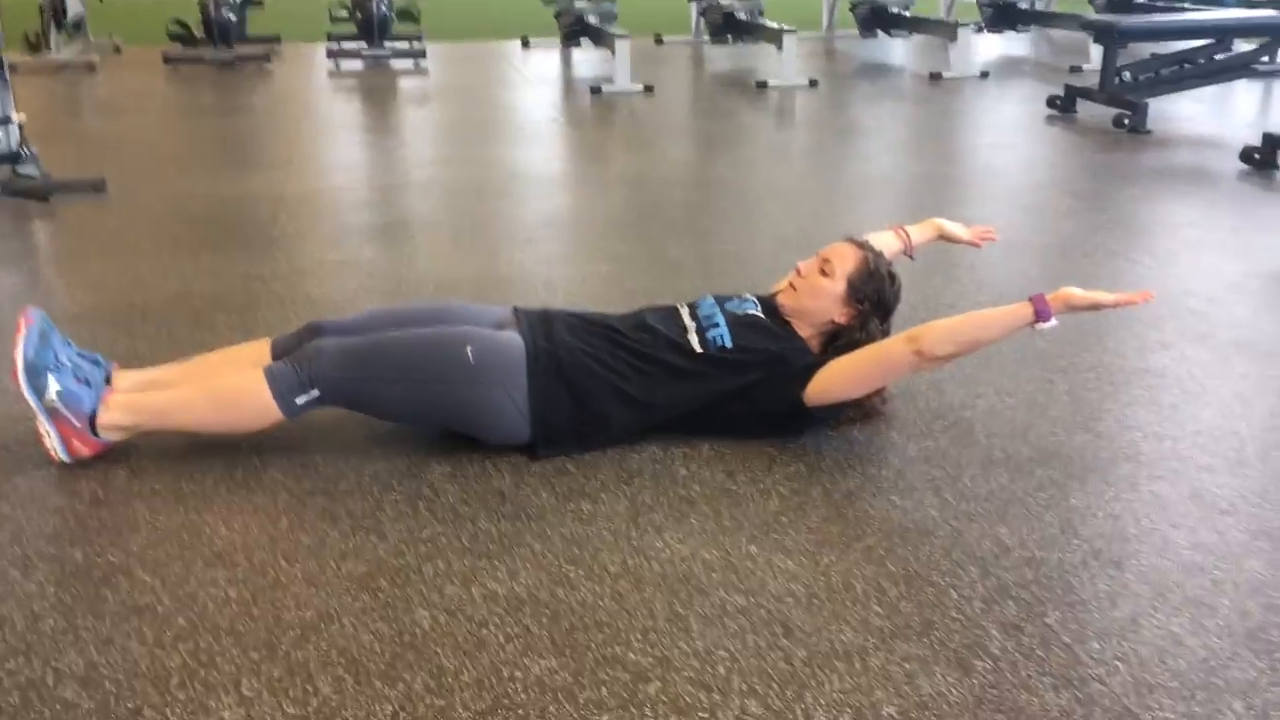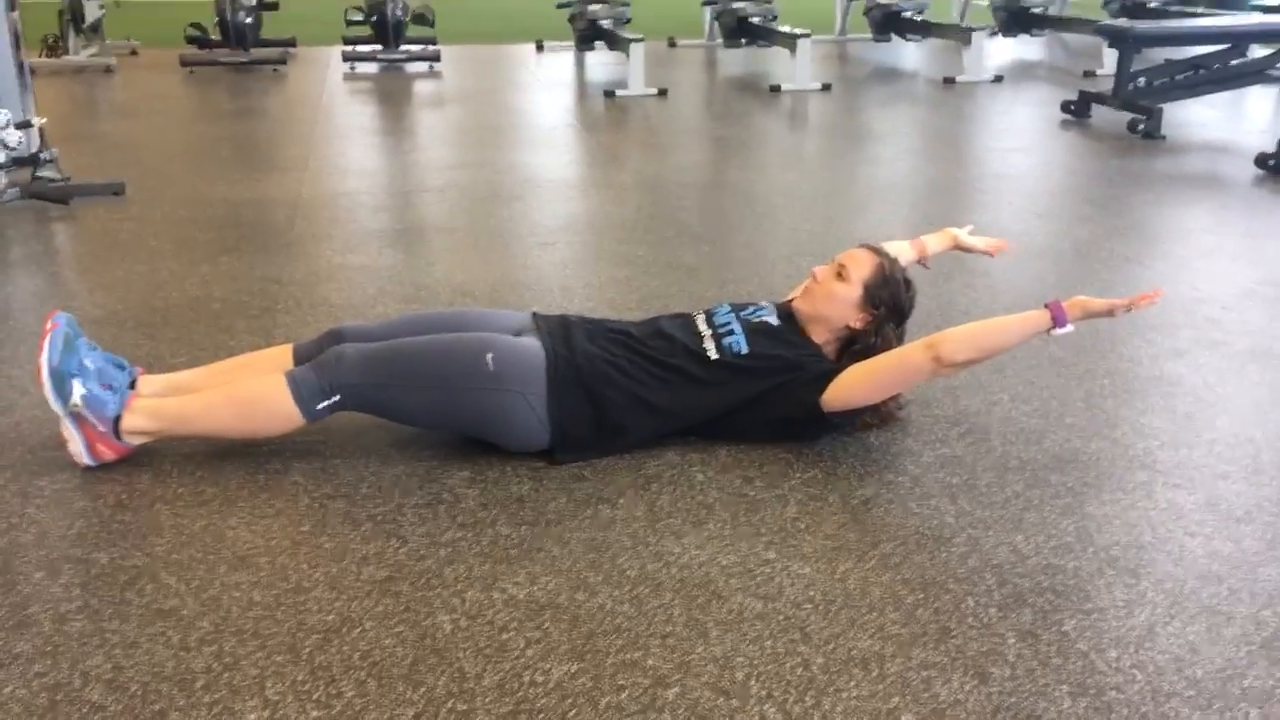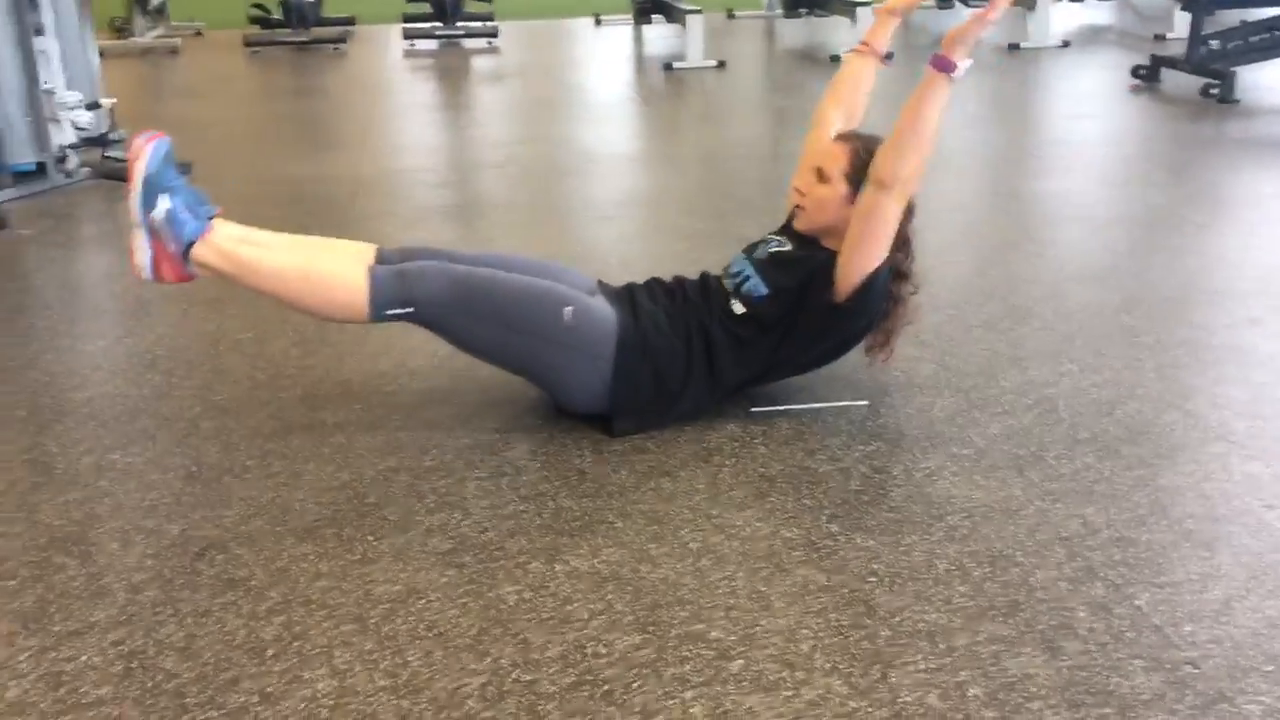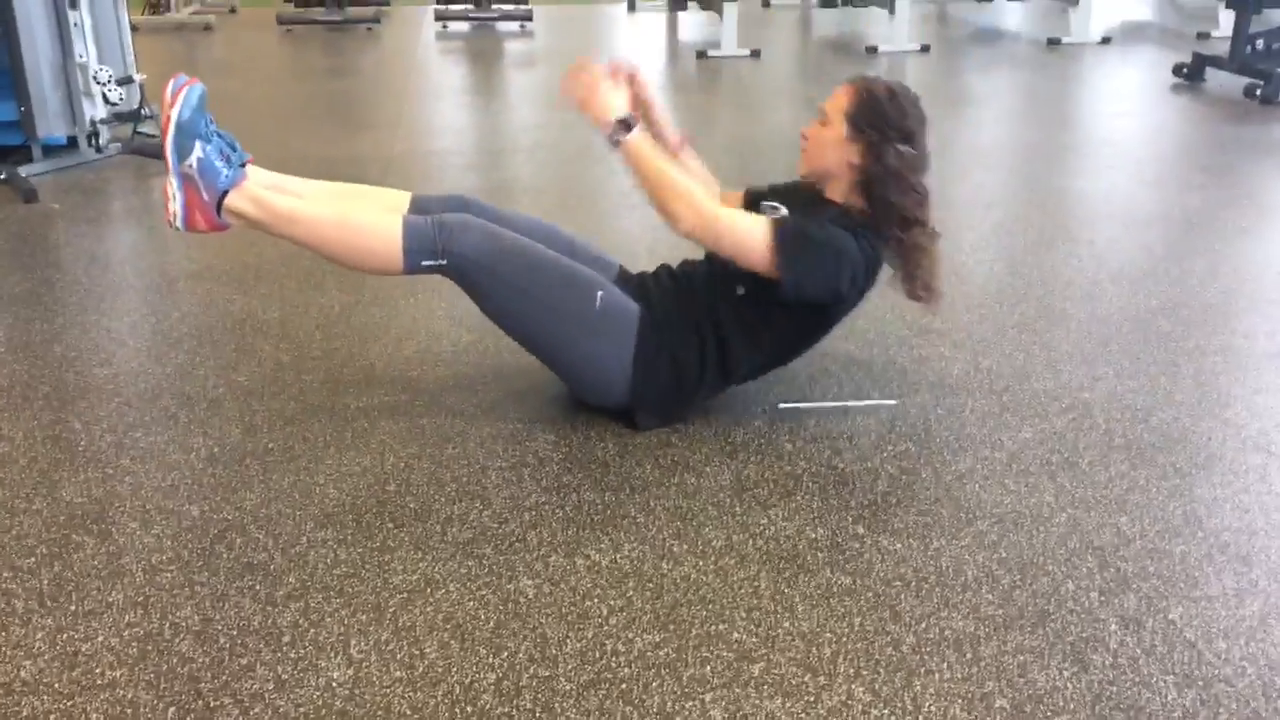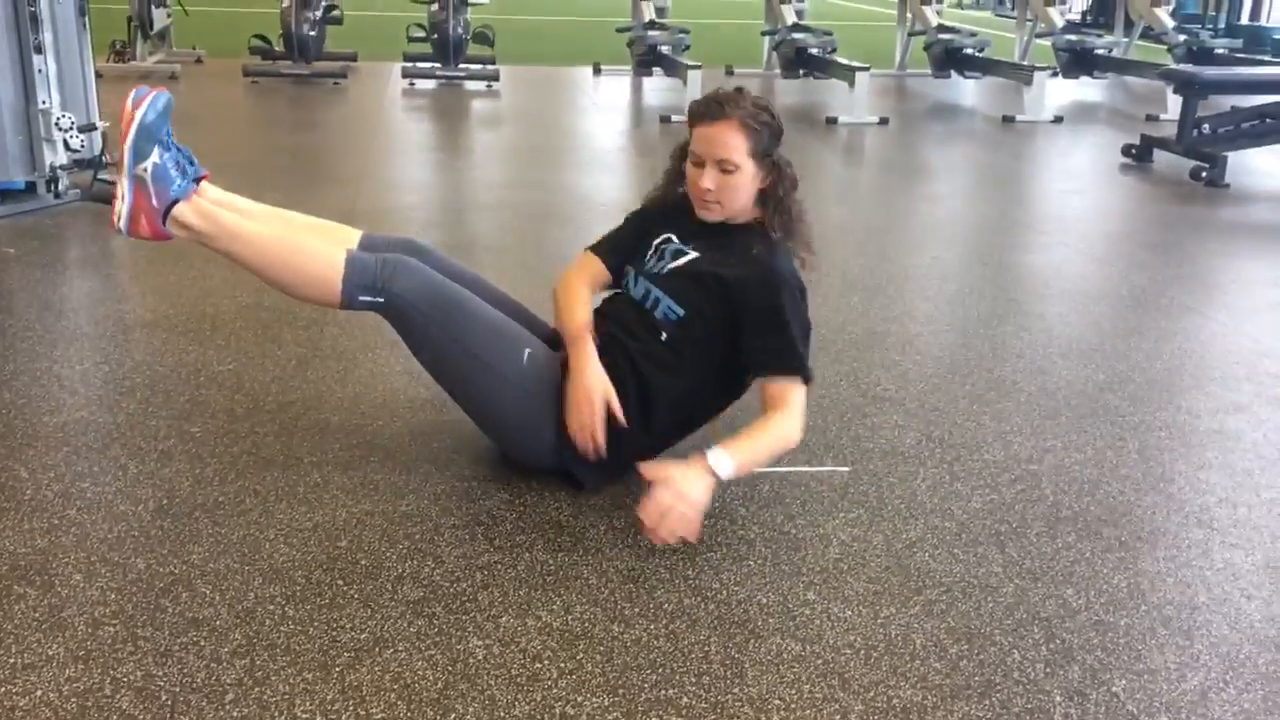
dt=1s
person 1, frame 1
left shoulder: (796, 378)
right shoulder: (766, 313)
left elbow: (924, 343)
right elbow: (861, 248)
left wrist: (1049, 305)
right wrist: (927, 227)
left hip: (537, 396)
right hip: (535, 336)
left knee: (319, 375)
right knee: (320, 334)
left ankle: (97, 423)
right ankle: (110, 385)
person 1, frame 2
left shoulder: (811, 383)
right shoulder: (779, 319)
left elbow: (936, 351)
right elbow: (872, 255)
left wrist: (1065, 311)
right wrist: (944, 238)
left hip: (554, 398)
right hip: (553, 340)
left knee: (342, 380)
right knee: (341, 341)
left ankle: (119, 424)
right ankle: (135, 388)
person 1, frame 3
left shoulder: (847, 288)
right shoulder: (804, 239)
left elbow: (892, 176)
right elbow: (836, 127)
left hip: (623, 365)
right hip: (613, 315)
left knee: (411, 290)
right knee: (409, 261)
left ankle: (193, 243)
right ankle: (200, 233)
person 1, frame 4
left shoulder: (840, 249)
right shoulder: (820, 202)
left elbow: (702, 224)
right elbow: (721, 200)
left wrist: (620, 125)
right wrist: (652, 115)
left hip: (645, 363)
right hip: (643, 308)
left knee: (451, 240)
right knee: (460, 208)
left ankle: (227, 196)
right ankle: (241, 182)
person 1, frame 5
left shoulder: (769, 280)
right shoulder: (669, 216)
left elbow: (788, 416)
right elbow: (578, 279)
left wrist: (703, 468)
right wrist: (586, 361)
left hip: (565, 424)
right hip: (570, 375)
left knee: (392, 279)
right knee: (402, 251)
left ankle: (173, 207)
right ankle: (190, 194)
